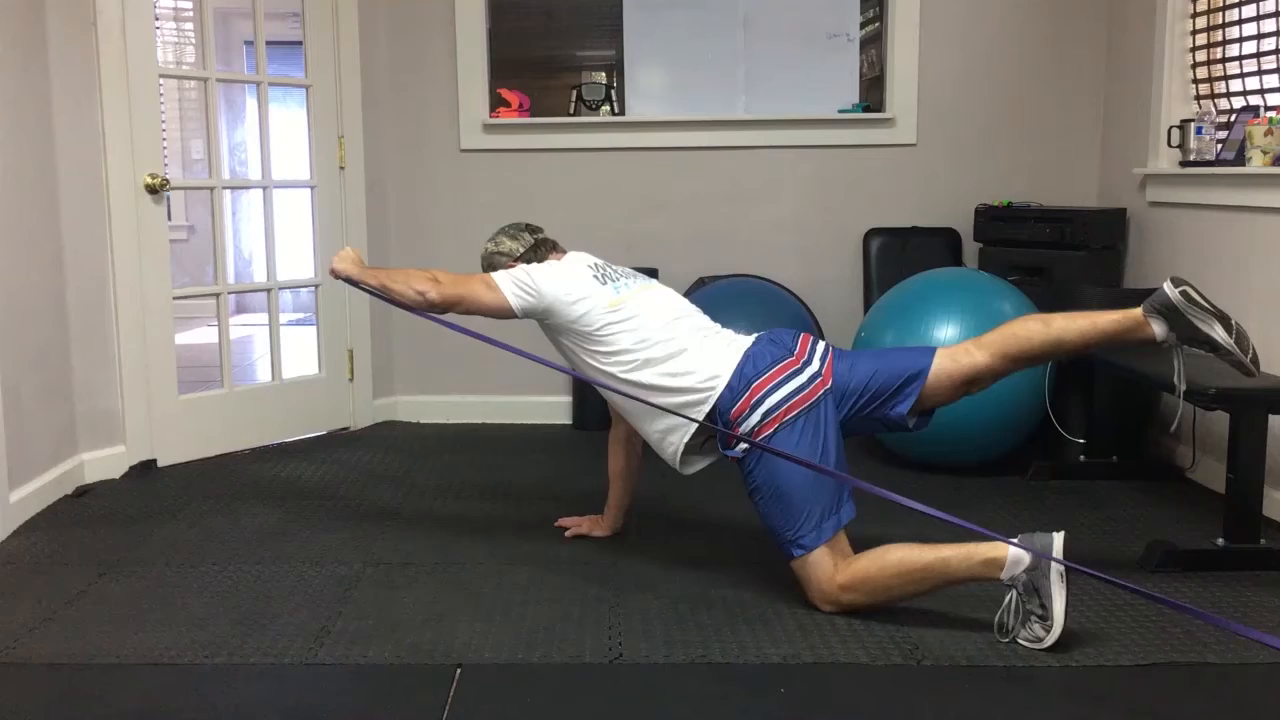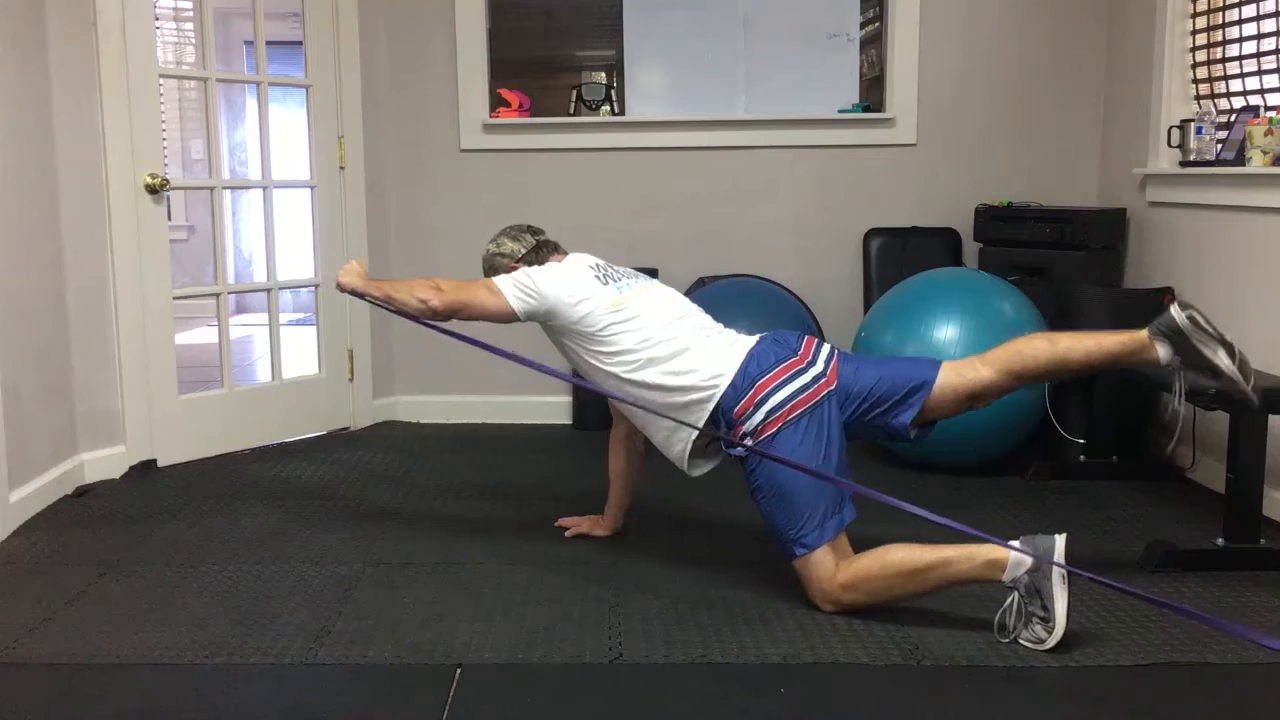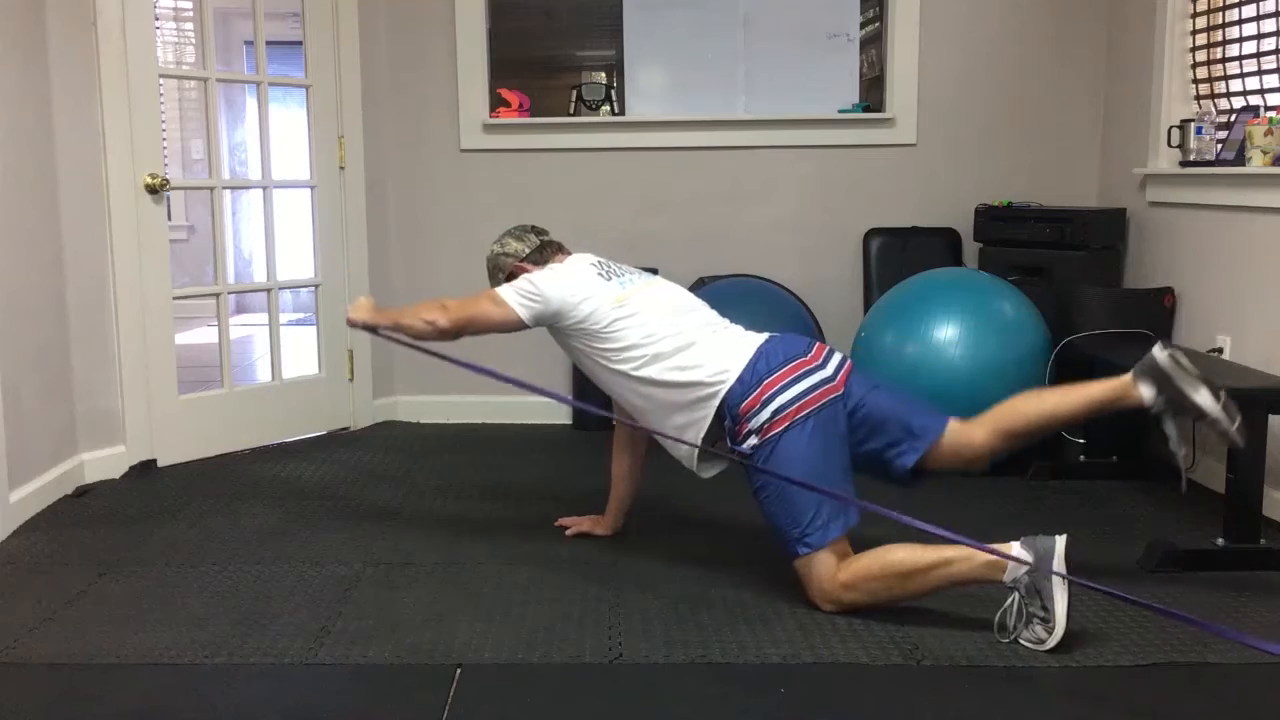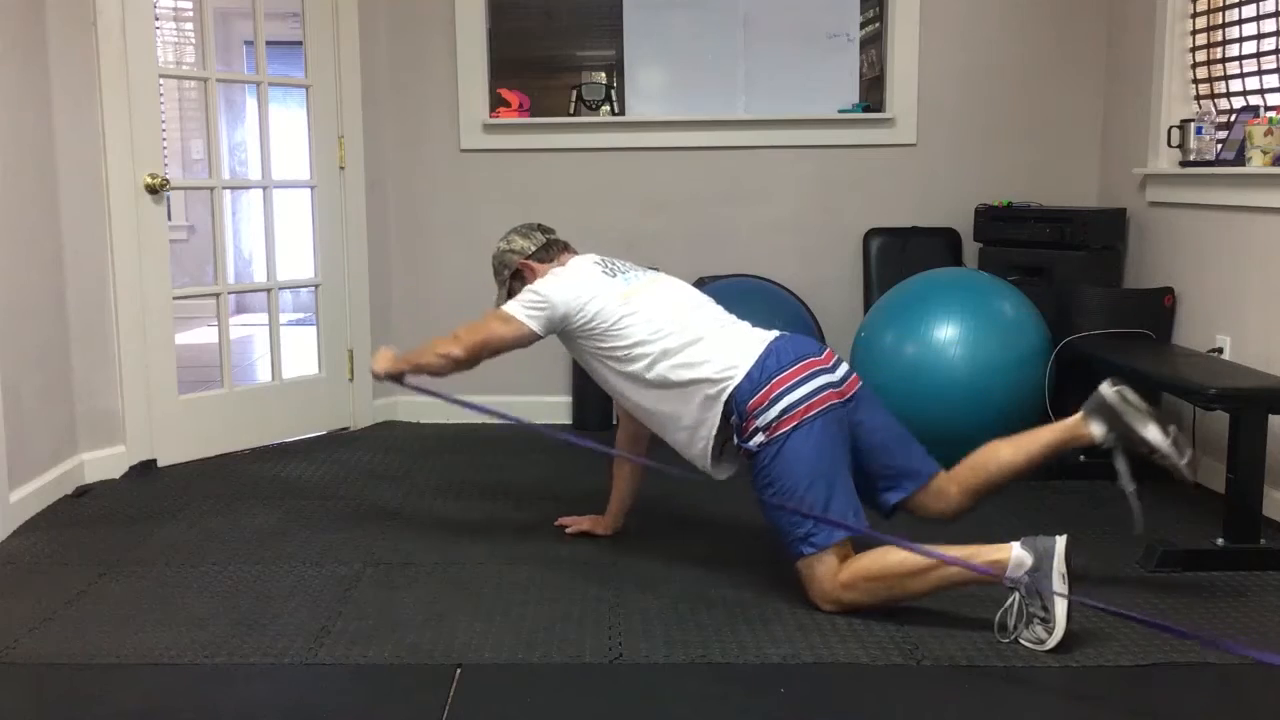
dt=0.2s
person 1, frame 1
left shoulder: (549, 284)
right shoulder: (602, 278)
left elbow: (435, 293)
right elbow: (628, 418)
left wrist: (359, 272)
right wrist: (609, 517)
left hip: (765, 404)
right hip: (797, 362)
left knee: (833, 580)
right knee: (983, 356)
left ankle: (1012, 558)
right ankle: (1157, 318)
person 1, frame 2
left shoulder: (550, 286)
right shoulder: (604, 282)
left elbow: (438, 301)
right elbow: (629, 418)
left wrist: (366, 284)
right wrist: (609, 517)
left hip: (768, 407)
right hip: (799, 364)
left knee: (834, 581)
right knee: (980, 375)
left ankle: (1013, 560)
right ankle: (1160, 340)
person 1, frame 3
left shoulder: (551, 287)
right shoulder: (607, 281)
left elbow: (445, 321)
right elbow: (632, 418)
left wrist: (375, 317)
right wrist: (608, 518)
left hip: (772, 407)
right hip: (806, 368)
left knee: (837, 582)
right knee: (970, 440)
left ankle: (1013, 560)
right ankle: (1139, 385)
person 1, frame 4
left shoulder: (558, 290)
right shoulder: (615, 280)
left elbow: (459, 350)
right elbow: (634, 417)
left wrist: (395, 363)
right wrist: (609, 517)
left hip: (777, 407)
right hip: (813, 371)
left knee: (836, 583)
right knee: (940, 496)
left ankle: (1015, 561)
right ankle: (1086, 424)
